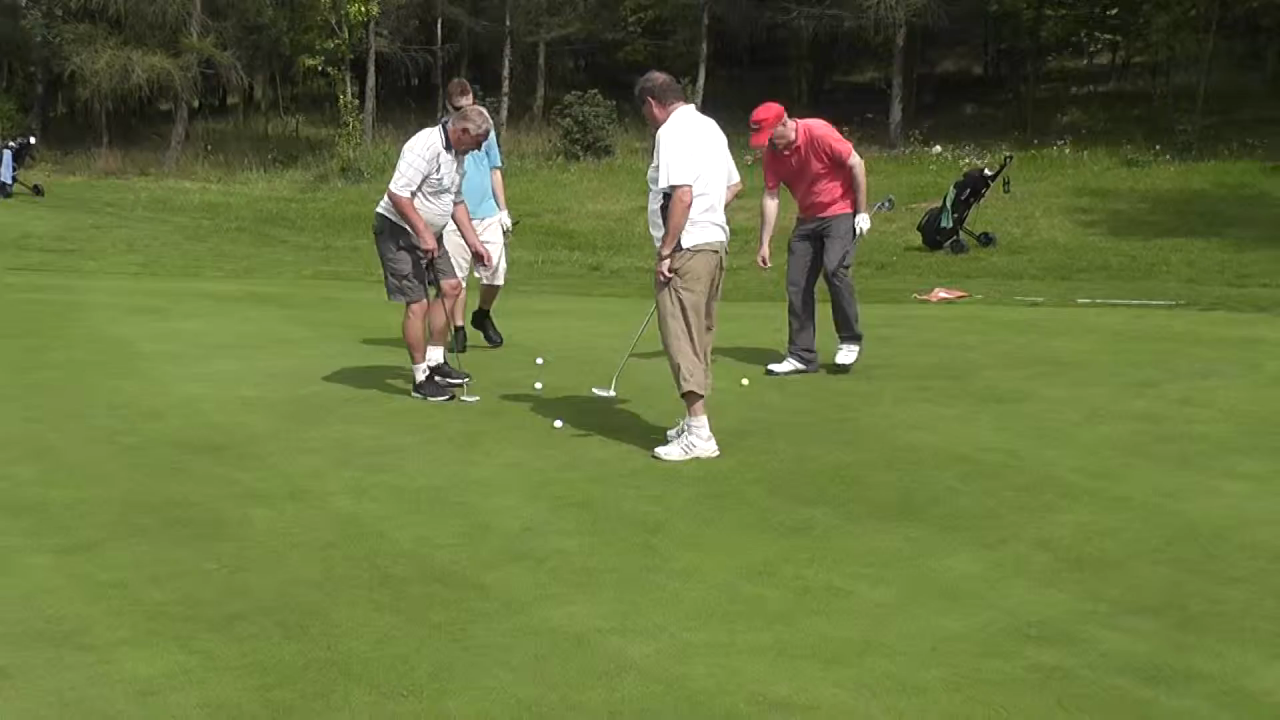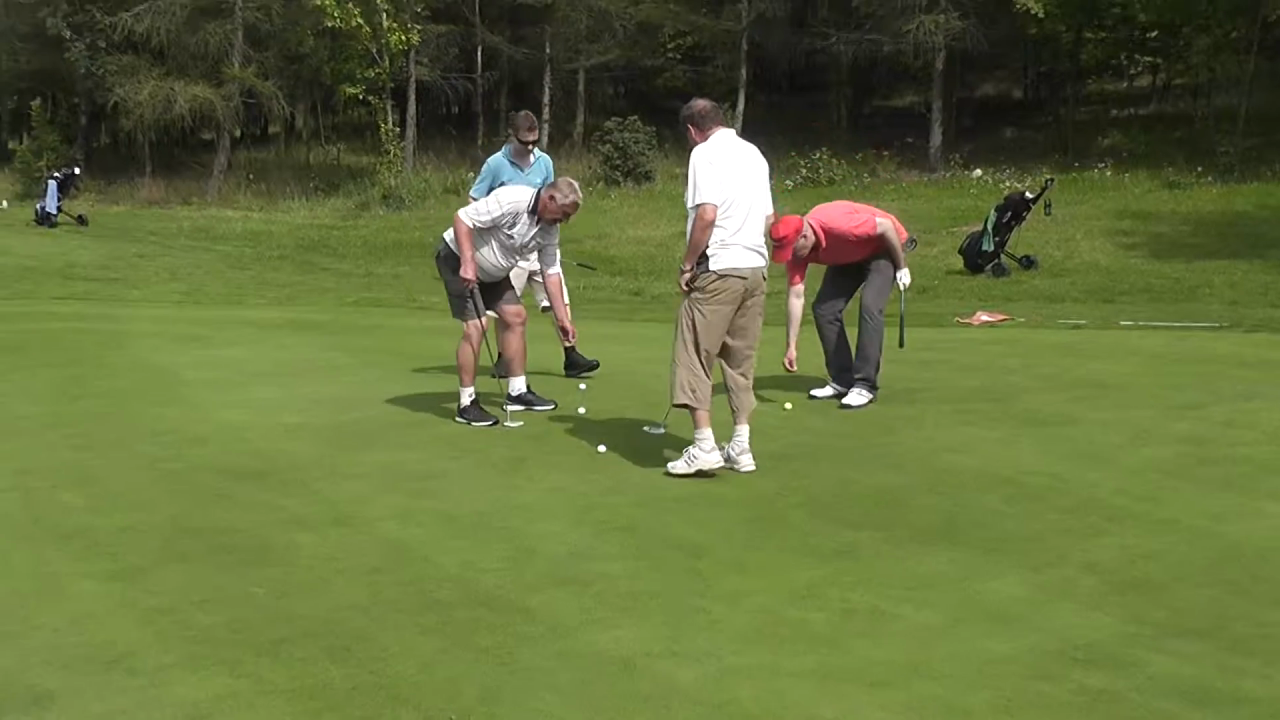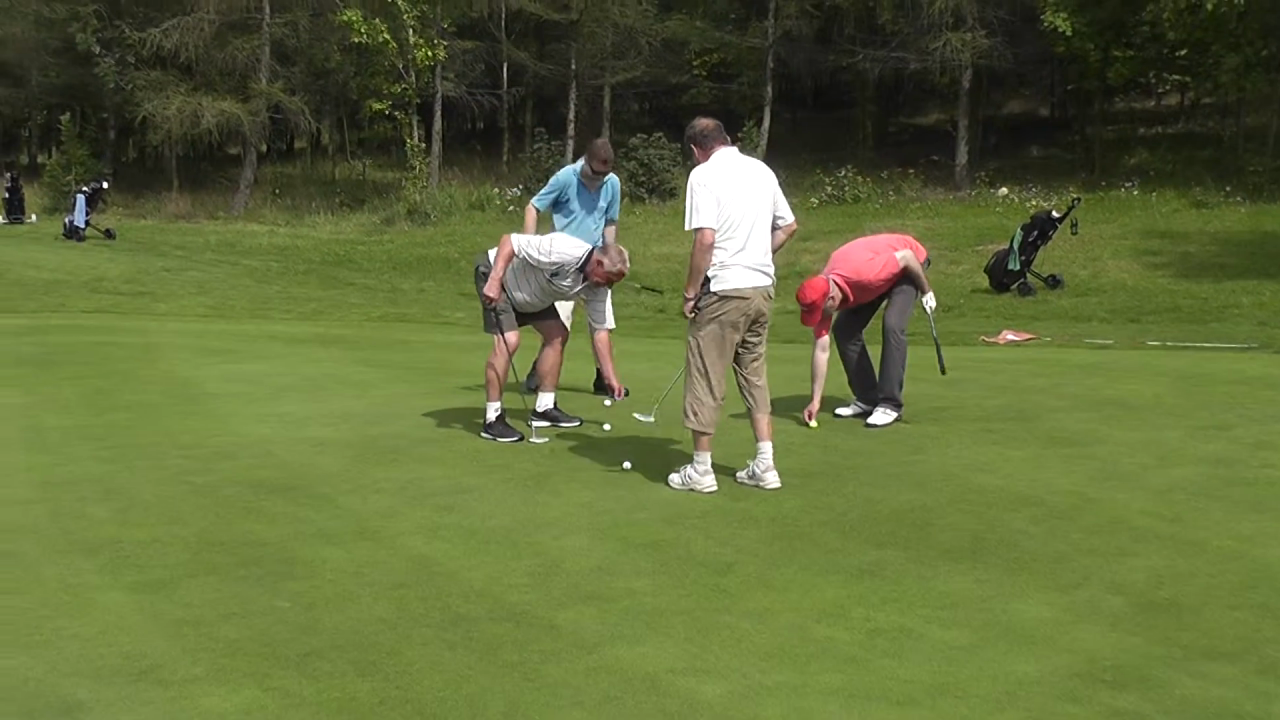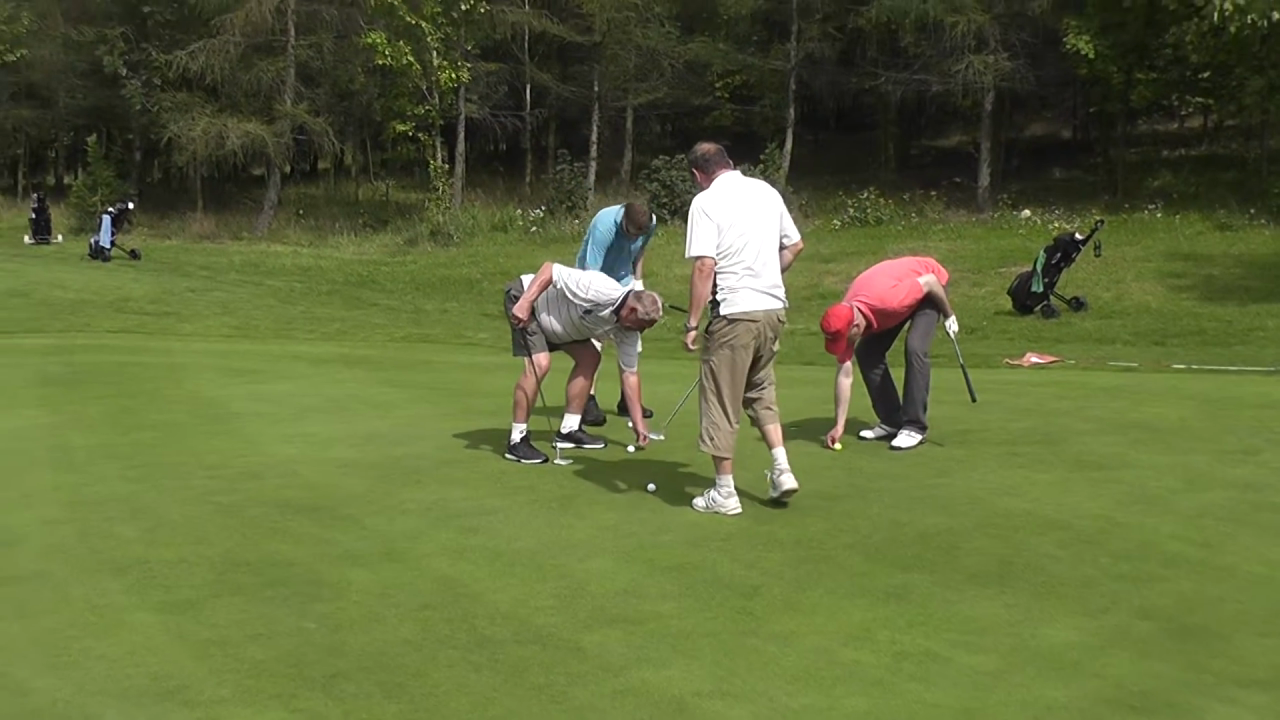
dt=0.4s
person 1, frame 1
left shoulder: (672, 132)
right shoulder: (710, 126)
left elbow: (682, 196)
right elbow: (733, 185)
left wrist: (665, 252)
left hip: (689, 248)
right hip: (715, 243)
left knee: (681, 335)
right knee: (697, 334)
left ankle: (699, 432)
right ankle: (694, 423)
person 1, frame 2
left shoulder: (705, 153)
right shoulder: (753, 153)
left elbow: (707, 215)
right elbow: (767, 216)
left wrist: (687, 265)
left hip: (719, 270)
right hip: (756, 269)
left knee: (693, 357)
right knee: (741, 359)
left ankle: (703, 447)
right ankle: (740, 447)
person 1, frame 3
left shoulder: (703, 175)
right shoulder: (761, 169)
left elbow: (705, 238)
right elbow: (787, 226)
left wrist: (690, 292)
left hip: (724, 290)
right hip: (762, 287)
left knee: (705, 376)
right knee: (753, 373)
left ankle: (701, 470)
right ankle: (764, 465)
person 1, frame 4
left shoulder: (707, 201)
right shoulder: (766, 191)
left elbow: (705, 266)
right elbow: (795, 245)
left wrist: (692, 322)
left hip: (735, 312)
right hip: (773, 308)
left knee: (721, 400)
right knee: (761, 389)
left ankle: (724, 493)
right ankle: (782, 469)
person 2, frame 1
left shoulder: (486, 131)
left wrist: (503, 209)
left hip: (488, 216)
right hip: (455, 220)
left knee: (495, 276)
right knee: (456, 279)
left ankle: (482, 315)
right ankle: (459, 331)
person 2, frame 2
left shoulder: (545, 161)
right shoulder: (496, 164)
right elbow: (474, 199)
left knee: (559, 299)
left ankle: (572, 356)
right ankle: (504, 358)
person 2, frame 3
left shoulder: (613, 184)
right shoulder: (564, 178)
right elbow: (533, 208)
right knee: (559, 321)
left ankle: (602, 377)
right ankle: (538, 367)
person 2, frame 4
left shoulder: (647, 221)
right shoulder: (604, 226)
left wrist: (637, 281)
left hip: (624, 278)
right knee: (593, 340)
left ankle: (627, 400)
right ankle: (589, 401)
person 3, frame 1
left shoulder: (457, 156)
right shoulder: (426, 146)
left elbow: (456, 202)
right elbow: (397, 193)
left wrist: (474, 243)
right wrist: (423, 234)
left hip: (427, 235)
right hip: (398, 231)
left knee: (451, 288)
right knee: (416, 302)
left ankle: (434, 361)
right ankle: (421, 379)
person 3, frame 2
left shoulder: (550, 228)
right shoulder: (512, 200)
left elbow: (551, 271)
right elbow: (462, 219)
left wrist: (562, 318)
right wrist: (467, 262)
left hip: (491, 271)
right hip: (457, 256)
left knee: (515, 317)
right knee: (476, 325)
left ankle: (517, 392)
right ankle: (466, 403)
person 3, frame 3
left shoulder: (596, 287)
right shoulder: (563, 251)
left elbow: (600, 331)
right elbow: (509, 241)
left wrist: (610, 377)
right wrist: (494, 280)
right hip: (494, 273)
left knee: (557, 335)
right knee: (509, 340)
left ankle: (544, 408)
right ankle: (492, 418)
person 3, frame 4
left shoulder: (626, 330)
right shoulder: (601, 290)
left elbow: (630, 373)
right elbow: (550, 269)
left wrist: (638, 422)
right wrist: (525, 302)
right hip: (524, 298)
left knee: (590, 358)
right knee: (540, 363)
left ankle: (569, 430)
right ankle: (517, 440)
person 4, frame 1
left shoulder: (817, 131)
right shoulder: (771, 152)
left elbow: (856, 163)
right elbow: (771, 197)
left wrist: (862, 212)
right wrist: (764, 244)
left hip: (841, 214)
right hip: (808, 219)
left knee: (834, 270)
right knee: (796, 285)
left ankle: (850, 340)
right ankle: (801, 355)
person 4, frame 2
left shoulder: (838, 226)
right shoulder: (796, 247)
left elbow: (886, 225)
right elbow: (795, 296)
left wrist: (902, 267)
right wrist: (791, 347)
left hip: (883, 245)
right hip: (851, 255)
left knee: (870, 306)
right knee: (823, 307)
left ankle: (865, 385)
right ankle: (842, 380)
person 4, frame 3
left shoulder: (864, 274)
right shoulder: (821, 293)
left elbow: (906, 256)
right elbow: (821, 348)
left wrist: (926, 291)
right wrist: (815, 400)
left hip: (906, 264)
right hip: (878, 264)
left knee: (892, 325)
right knee: (843, 330)
left ankle: (890, 404)
right ankle: (867, 398)
person 4, frame 4
left shoulder: (887, 300)
right shoulder: (845, 318)
left elbow: (930, 281)
right elbow: (844, 374)
left wrist: (949, 315)
right wrist: (839, 425)
left hip: (929, 286)
right hip: (898, 282)
left knee: (915, 348)
right knee: (866, 353)
left ankle: (915, 427)
right ankle: (891, 421)
